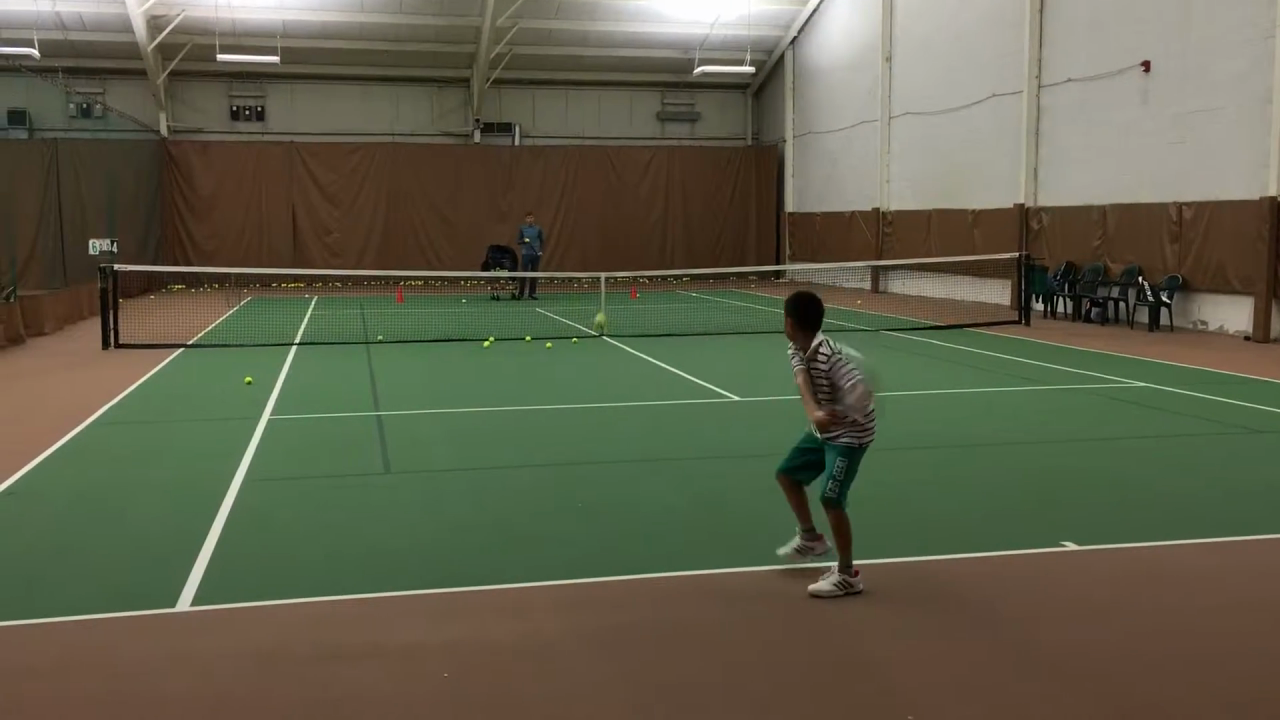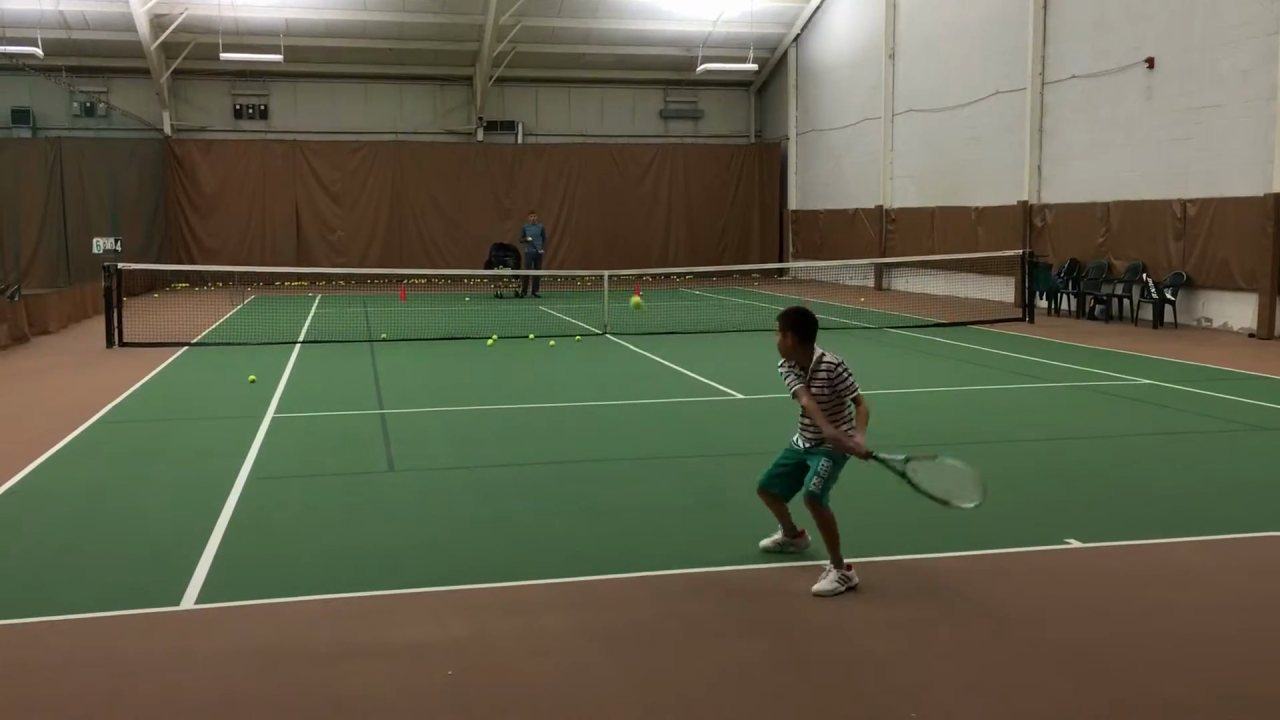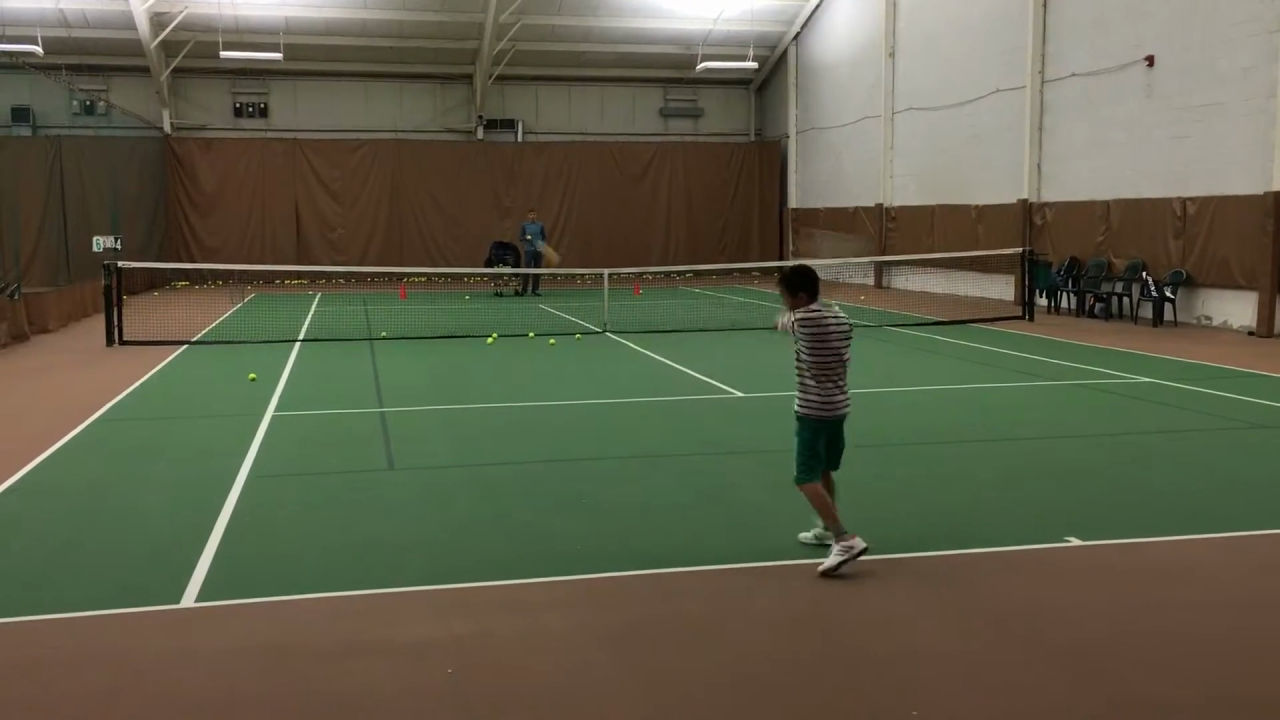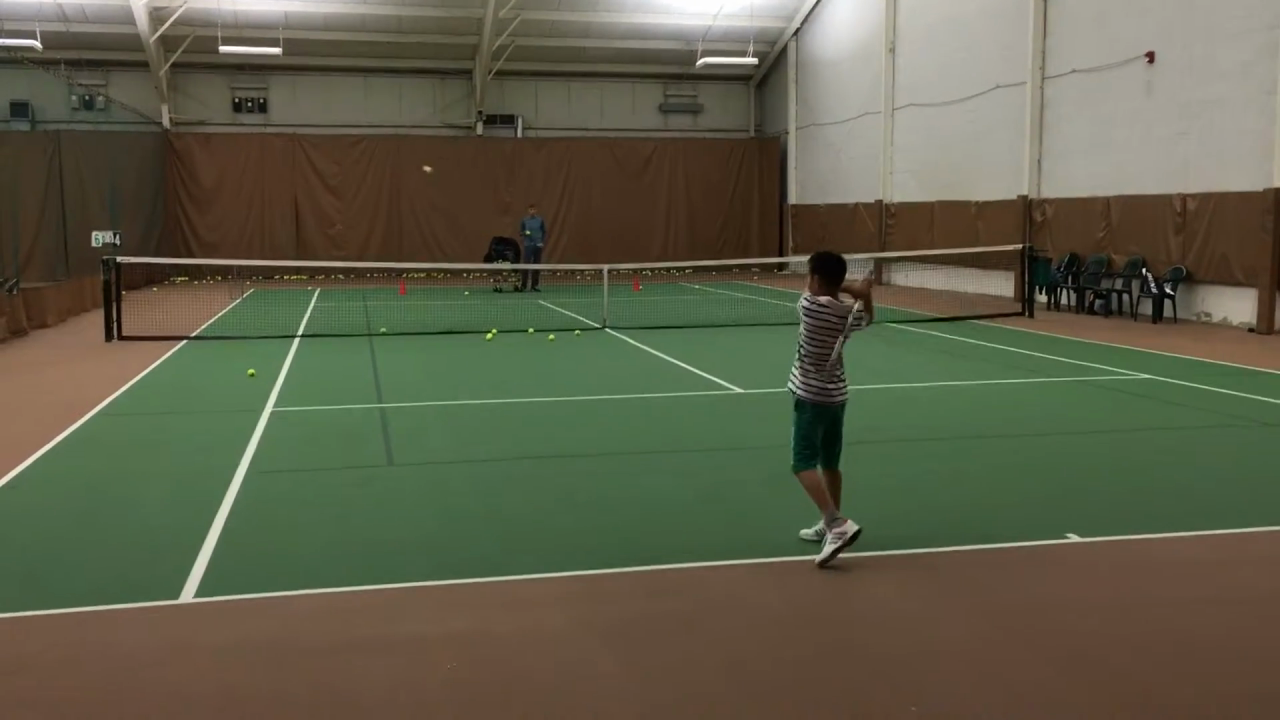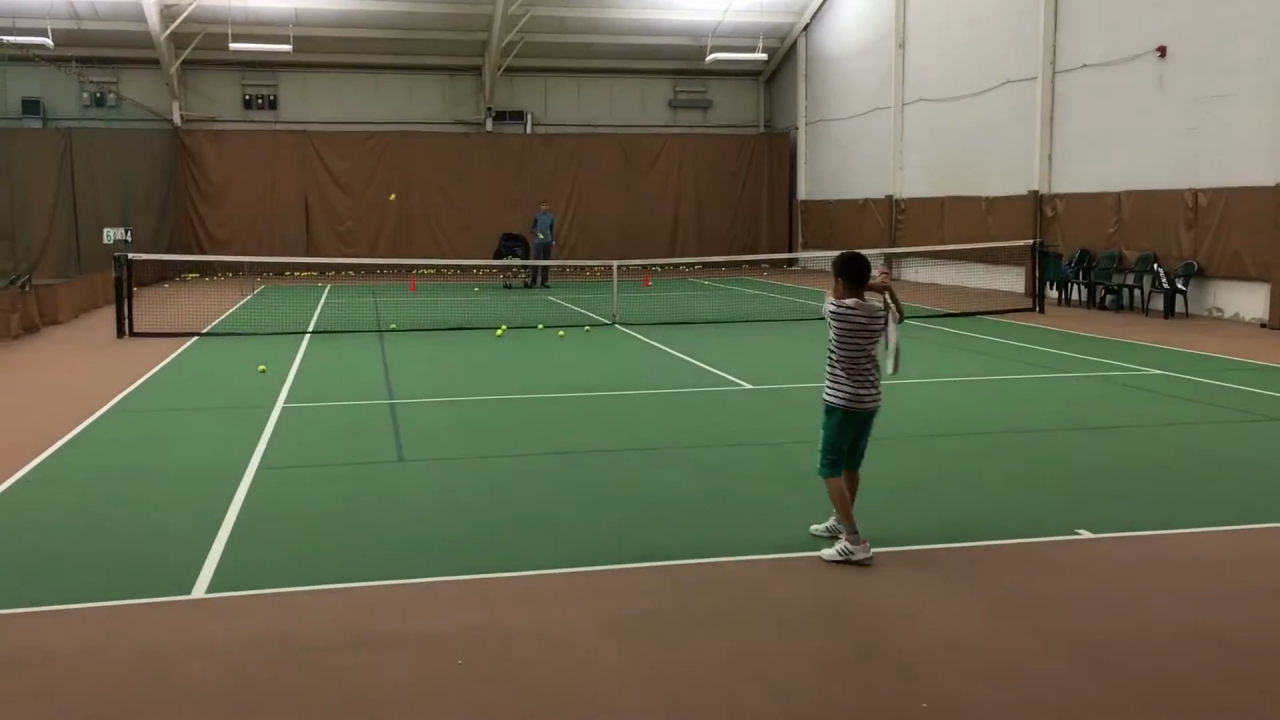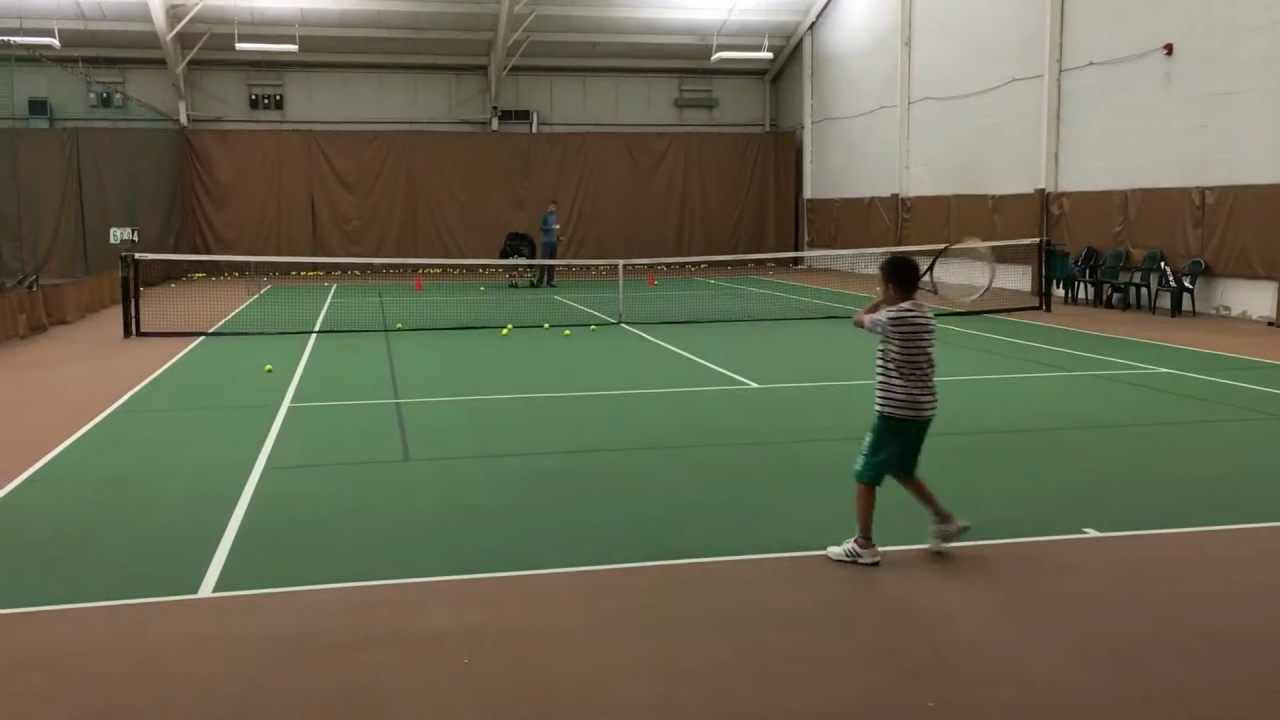
dt=0.3s
person 1, frame 1
left shoulder: (831, 355)
right shoulder: (795, 350)
left elbow: (863, 388)
right elbow: (802, 381)
left wrist: (833, 415)
right wrist: (812, 411)
left hip: (849, 436)
right hip: (822, 431)
left knee: (831, 499)
right knee: (786, 474)
left ankle: (846, 574)
right ankle: (810, 539)
person 1, frame 2
left shoulder: (833, 366)
right shoulder: (786, 367)
left elbow: (860, 403)
right elbow: (807, 403)
left wrist: (858, 435)
right wrist: (833, 433)
left hip: (831, 446)
right hip: (804, 441)
left knee: (814, 497)
right knee: (767, 488)
left ankle: (841, 570)
right ankle: (792, 535)
person 1, frame 3
left shoulder: (802, 319)
right shoulder: (841, 319)
left elbow: (782, 322)
left hip: (814, 409)
right hip: (838, 406)
left knee: (806, 476)
right knee: (822, 469)
left ankle: (845, 539)
right ankle: (829, 529)
person 1, frame 4
left shoulder: (809, 306)
right shoulder: (851, 314)
left elbow: (814, 294)
right elbow: (868, 316)
left wrist: (852, 289)
right wrist: (862, 293)
left hip: (811, 397)
right hip: (836, 395)
left knee: (804, 465)
right knee: (829, 463)
left ankle: (838, 524)
right ankle: (831, 525)
person 1, frame 5
left shoulder: (838, 311)
right shoulder: (880, 313)
left elbow: (830, 296)
right elbow: (899, 313)
left wrist: (872, 286)
right wrist: (886, 289)
left hip: (842, 401)
right hip: (870, 401)
left knee: (830, 470)
right knee: (849, 465)
left ankle: (854, 542)
right ankle: (840, 523)
person 1, frame 6
left shoulder: (893, 317)
right shoulder: (924, 315)
left elbow: (860, 319)
left wrist: (884, 299)
right wrist: (907, 291)
left hip: (896, 409)
right hip: (923, 408)
left knee: (866, 475)
right knee: (901, 470)
left ankle: (863, 545)
right ankle: (944, 521)
